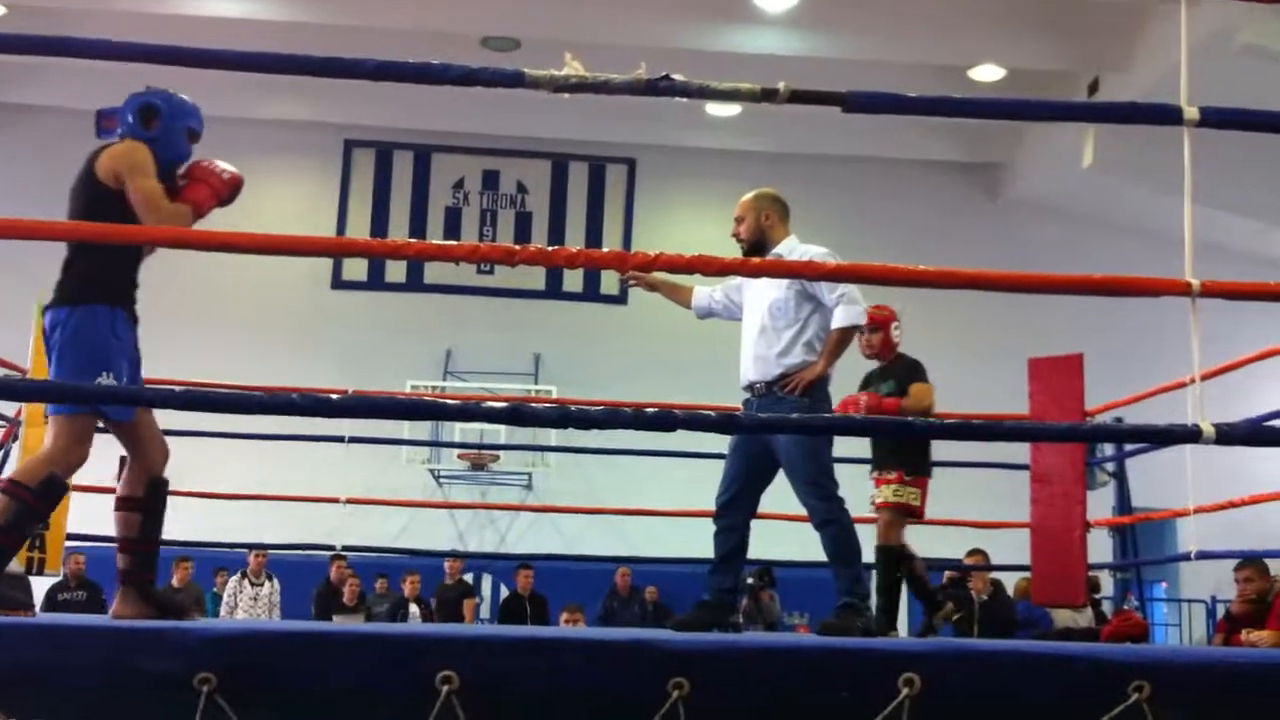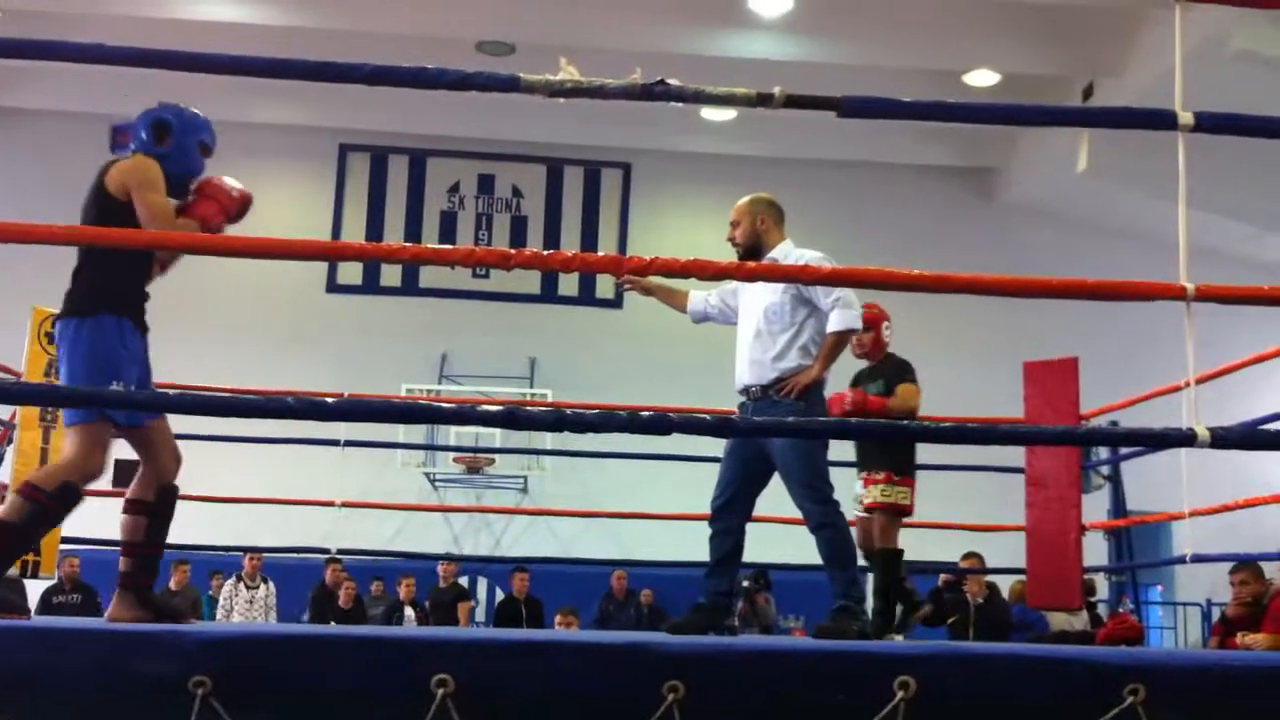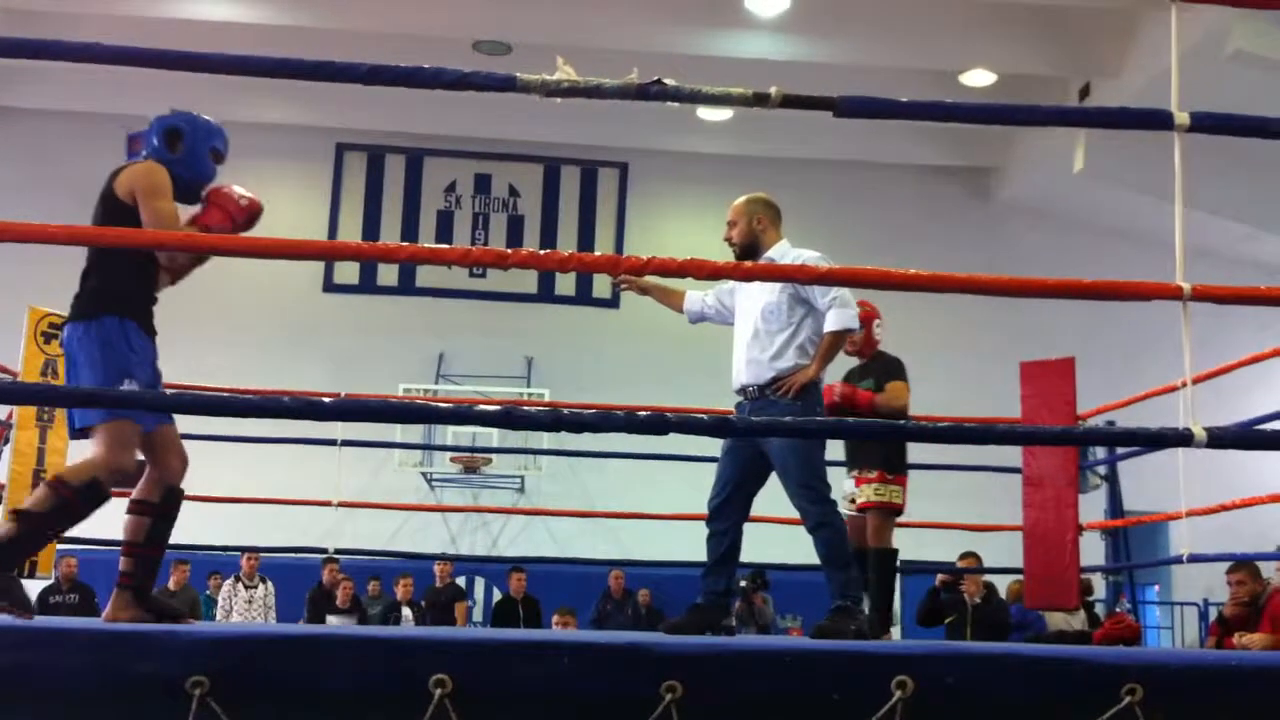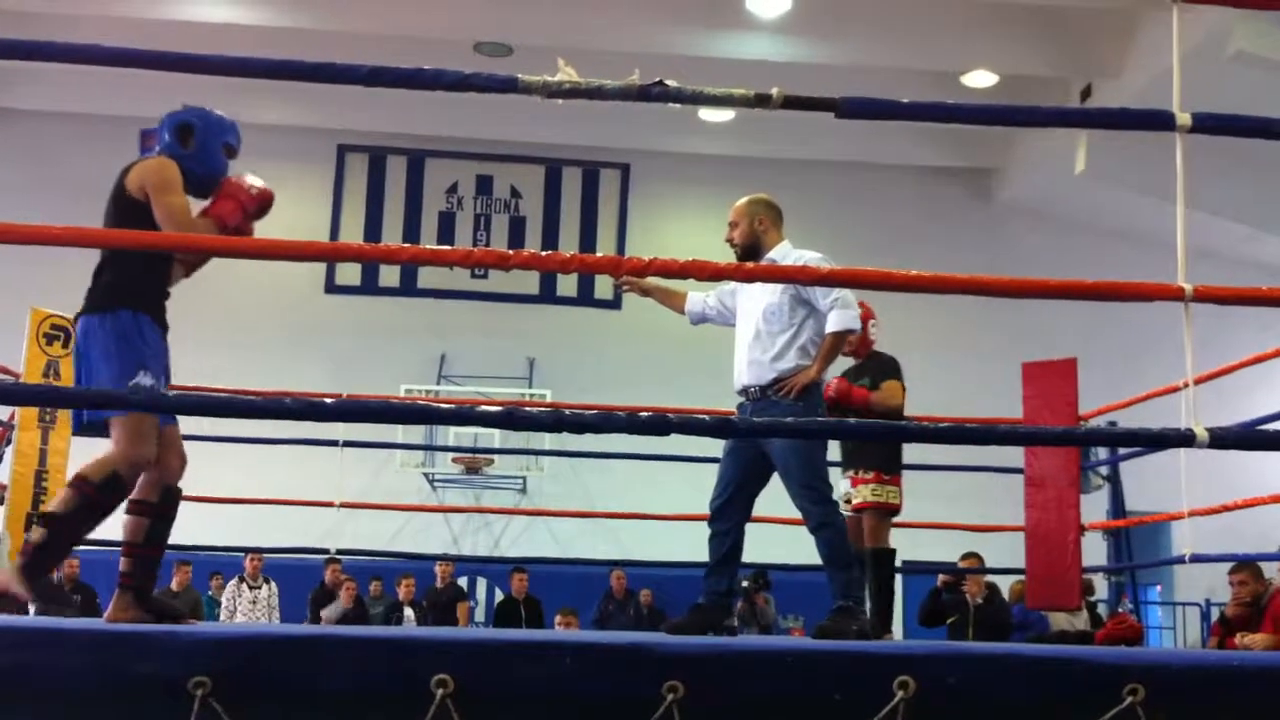
dt=0.1s
person 1, frame 1
left shoulder: (111, 174)
right shoulder: (129, 152)
right elbow: (162, 226)
left wrist: (183, 203)
right wrist: (203, 194)
left hip: (105, 317)
right hip: (91, 314)
left knee: (150, 453)
right knee: (67, 449)
left ankle: (135, 593)
person 1, frame 2
left shoulder: (129, 186)
right shoulder: (139, 167)
left wrist: (196, 223)
right wrist: (211, 211)
left hip: (118, 330)
right hip: (100, 325)
left knee: (162, 460)
right knee: (84, 460)
left ankle: (132, 596)
person 1, frame 3
left shoulder: (141, 191)
right shoulder: (147, 173)
left elbow: (153, 271)
right elbow: (168, 251)
left wrist: (207, 239)
right wrist: (218, 219)
left hip: (127, 332)
right hip: (107, 327)
left knee: (169, 462)
right knee: (113, 458)
left ankle: (130, 596)
person 1, frame 4
left shoulder: (154, 184)
right shoulder: (160, 167)
left elbow: (171, 267)
right elbow: (182, 238)
left wrist: (221, 233)
right wrist: (230, 209)
left hip: (136, 325)
right hip: (120, 320)
left knee: (167, 461)
right knee: (133, 449)
left ankle: (132, 596)
person 2, frame 1
left shoulder: (809, 260)
right shoulder: (751, 280)
left elbow: (851, 309)
right elbow: (706, 301)
left wrist: (821, 366)
right wrist: (656, 284)
left hip: (795, 401)
right hip: (758, 404)
left knee: (822, 503)
right knee: (730, 506)
left ankle: (855, 606)
right ankle: (719, 602)
person 2, frame 2
left shoulder: (804, 264)
right shoulder: (747, 284)
left elbow: (847, 313)
right elbow: (701, 304)
left wrist: (817, 369)
right wrist: (650, 287)
left hip: (791, 405)
right hip: (753, 408)
left knee: (818, 507)
right knee: (726, 509)
left ankle: (850, 608)
right ankle: (715, 605)
person 2, frame 3
left shoulder: (802, 264)
right shoulder: (744, 284)
left elbow: (844, 313)
right elbow: (698, 305)
left wrist: (814, 369)
right wrist: (647, 287)
left hip: (788, 405)
right hip: (750, 408)
left knee: (815, 507)
right knee: (723, 509)
left ankle: (848, 608)
right ankle: (712, 605)
person 2, frame 4
left shoulder: (804, 265)
right shoulder: (745, 285)
left elbow: (845, 314)
right elbow: (699, 306)
left wrist: (816, 369)
right wrist: (648, 288)
left hip: (790, 405)
right hip: (752, 408)
left knee: (817, 506)
right knee: (725, 509)
left ankle: (850, 608)
right ankle: (715, 605)
person 3, frame 1
left shoulder: (909, 367)
right shoulder: (871, 379)
left elbow: (924, 404)
right elbow: (861, 419)
left wrist: (876, 406)
right wrist: (852, 411)
left hip: (907, 466)
right hip: (883, 467)
left knee: (887, 535)
right knee: (894, 540)
left ankle: (885, 620)
right ankle: (934, 604)
person 3, frame 2
left shoulder: (899, 367)
right shoulder: (859, 377)
left elbow: (909, 404)
right elbow: (849, 416)
left wrist: (862, 402)
right wrist: (839, 408)
left hip: (893, 468)
right hip: (868, 469)
left knee: (883, 539)
right knee: (867, 542)
left ankle: (882, 621)
right ankle: (910, 601)
person 3, frame 3
left shoulder: (889, 365)
right shoulder: (851, 375)
left elbow: (898, 402)
right elbow: (839, 416)
left wrist: (851, 397)
right wrist: (831, 403)
left hip: (884, 466)
right hip: (858, 468)
left knee: (877, 538)
right knee: (856, 540)
left ankle: (879, 622)
right ankle: (882, 609)
person 3, frame 4
left shoulder: (885, 364)
right shoulder: (846, 375)
left elbow: (893, 401)
right elbow: (835, 417)
left wrist: (848, 392)
right wrist: (827, 397)
left hip: (879, 467)
right hip: (852, 469)
left knee: (875, 541)
right knee: (848, 542)
left ankle: (881, 623)
